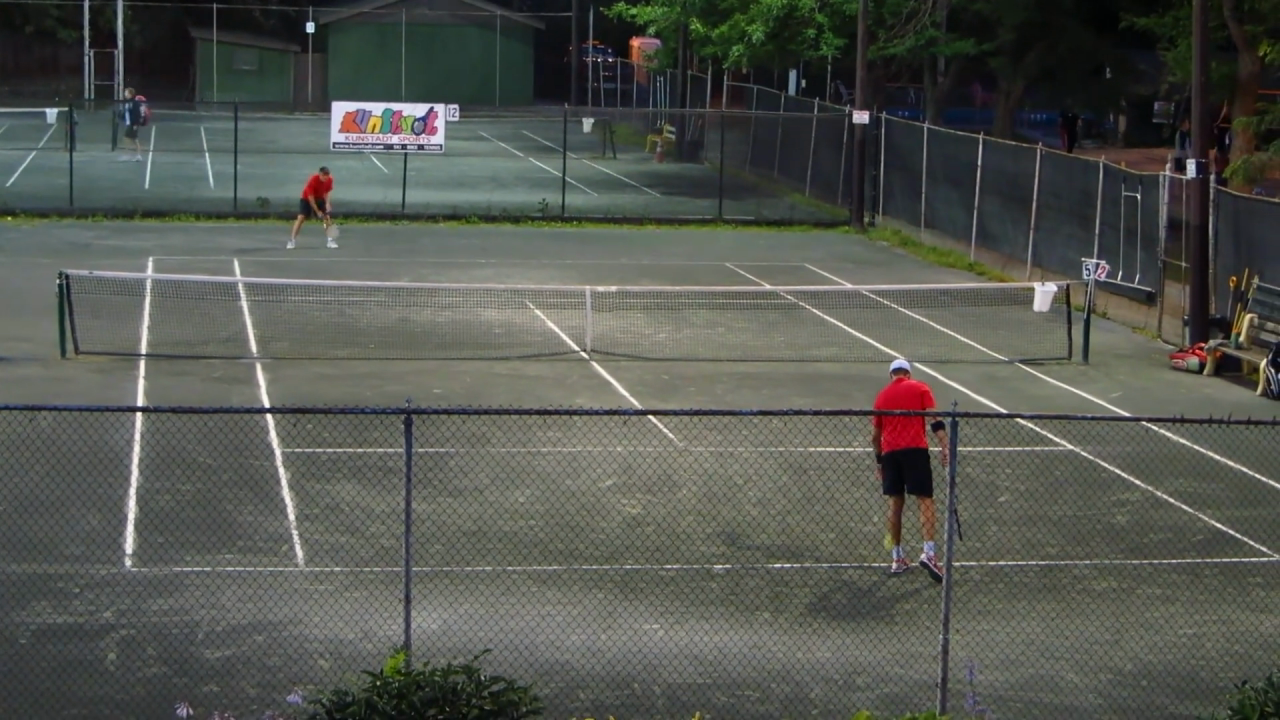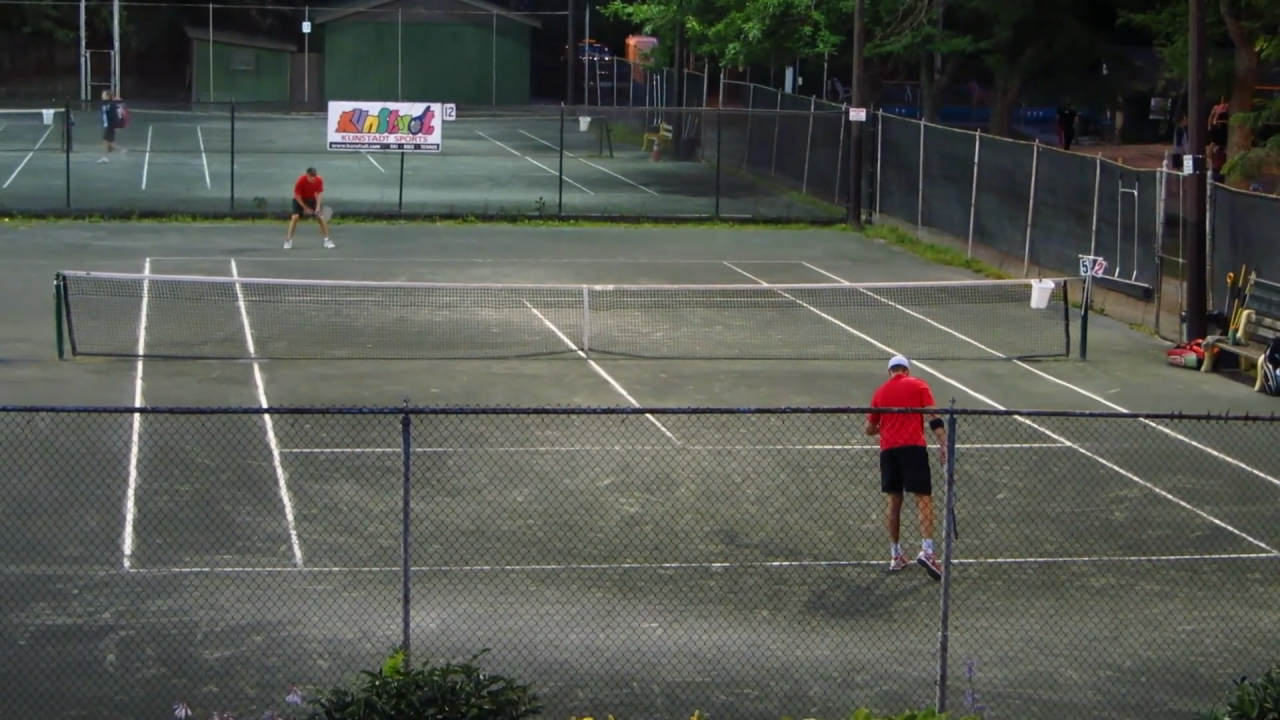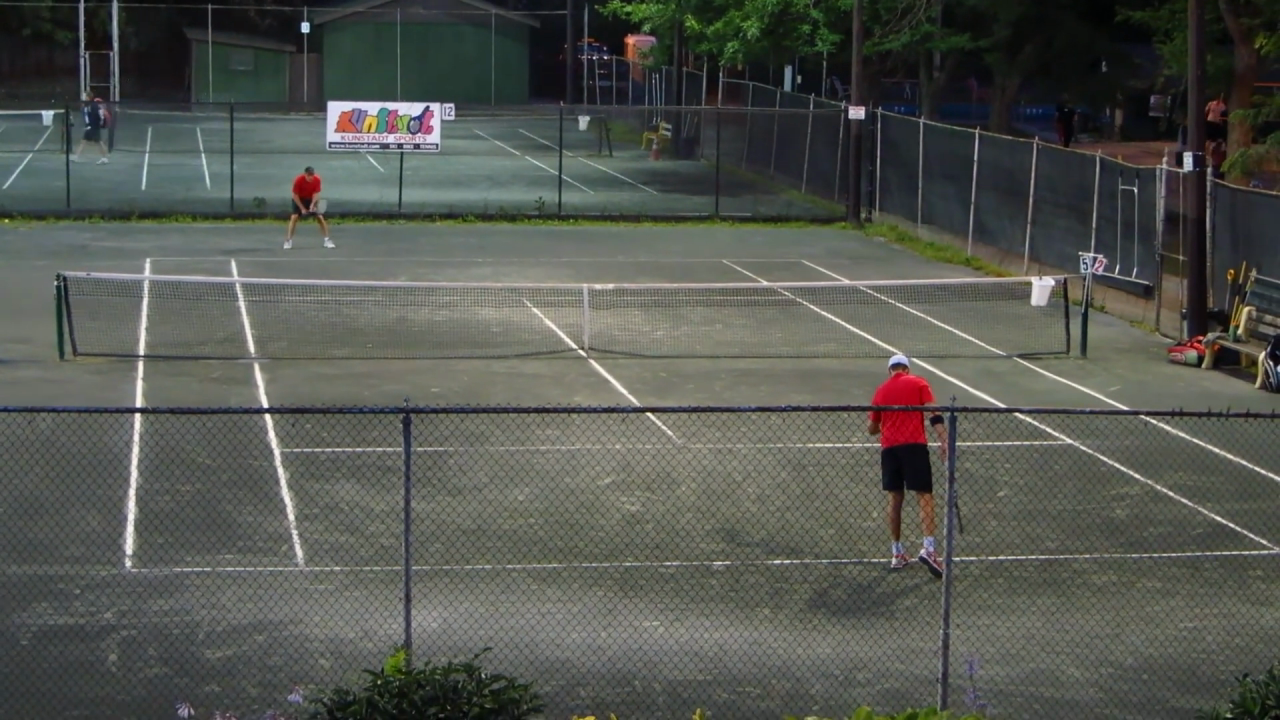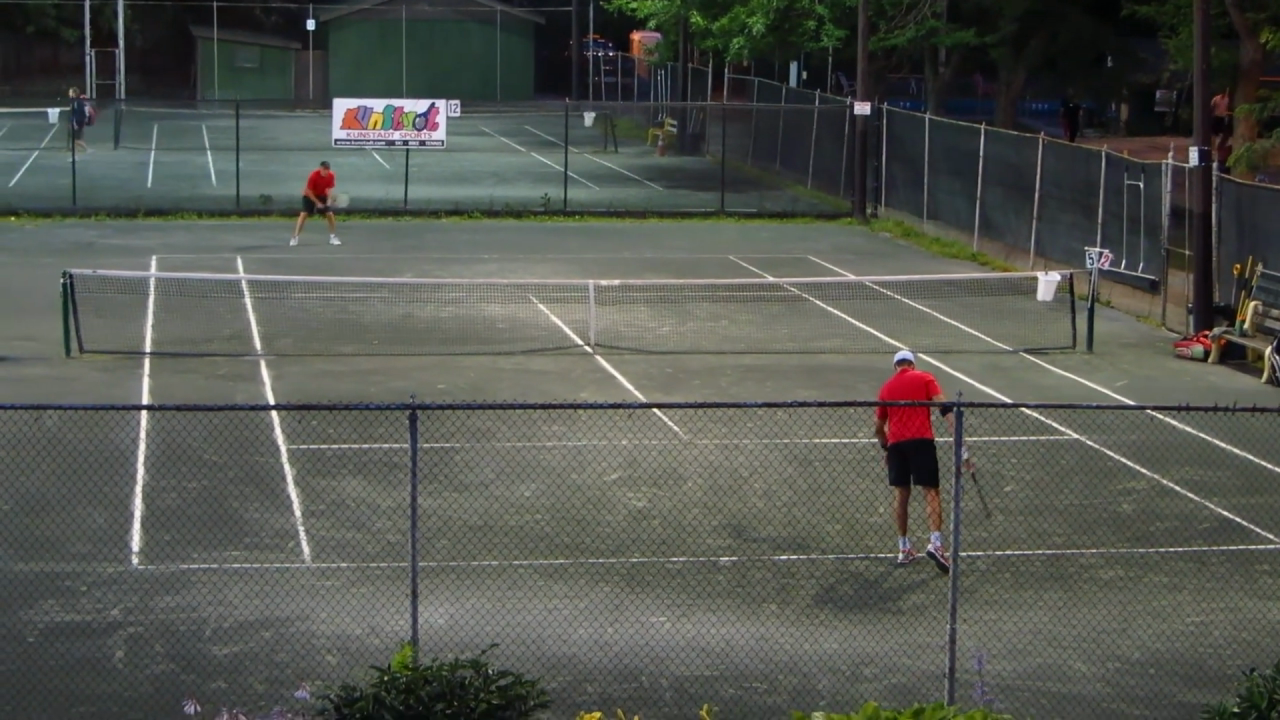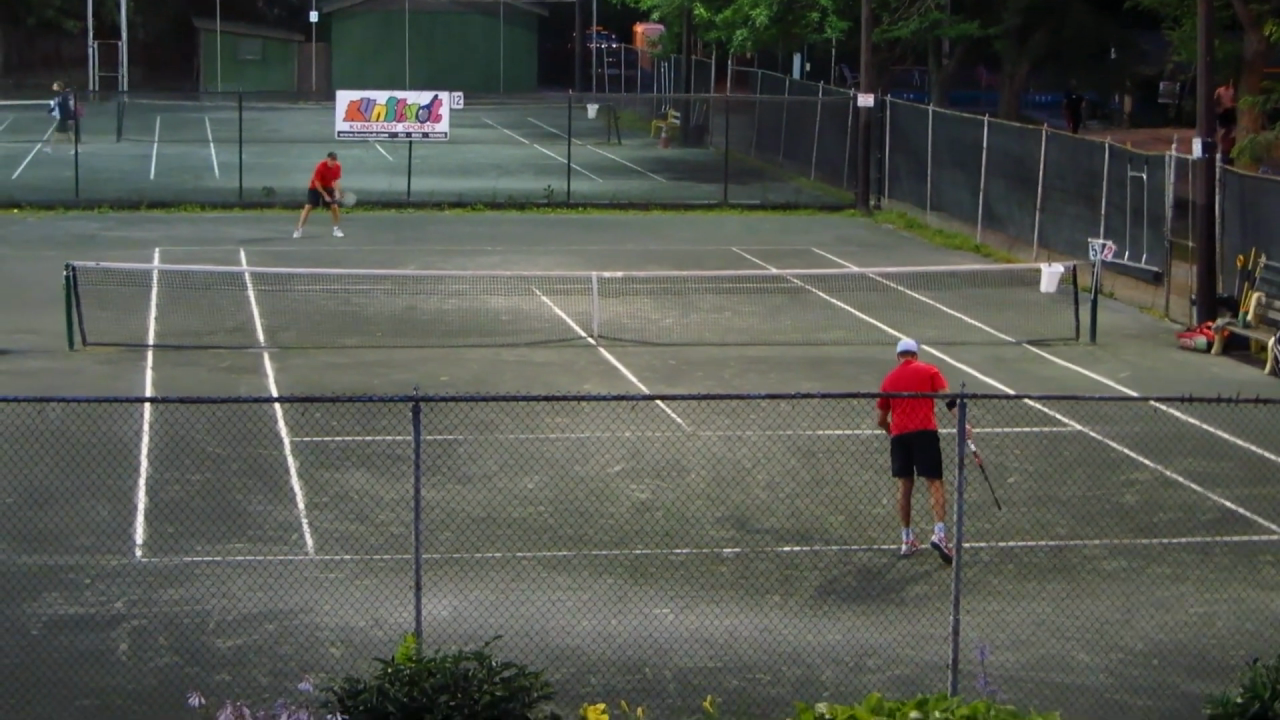
dt=0.3s
person 1, frame 1
left shoulder: (882, 396)
right shoulder: (920, 388)
left elbow: (876, 436)
right elbow: (935, 420)
left wrist: (879, 461)
right wrist: (945, 447)
left hip: (889, 453)
right hip: (915, 450)
left knee: (895, 504)
right knee: (925, 501)
left ankle: (897, 558)
right ankle: (928, 552)
person 1, frame 2
left shoulder: (880, 392)
right shoulder: (919, 385)
left elbow: (870, 429)
right elbow: (933, 417)
right wrist: (943, 445)
left hip: (888, 450)
right hip: (913, 447)
left knee: (894, 502)
right knee: (923, 499)
left ankle: (896, 556)
right ankle: (926, 550)
person 1, frame 3
left shoulder: (881, 391)
right shoulder: (918, 383)
left elbow: (872, 429)
right elbow: (933, 414)
right wrist: (943, 441)
left hip: (889, 448)
right hip: (914, 445)
left knee: (895, 500)
right knee: (924, 497)
left ankle: (897, 553)
right ankle: (928, 548)
person 1, frame 4
left shoulder: (886, 387)
right shoulder: (924, 378)
left elbow: (879, 428)
right elbow: (942, 404)
left wrist: (887, 448)
right wrist: (955, 429)
left hip: (896, 444)
right hip: (921, 440)
left knee: (901, 495)
right knee: (931, 492)
left ankle: (904, 548)
right ankle: (936, 542)
person 1, frame 5
left shoulder: (889, 379)
right shoulder: (929, 370)
left elbow: (881, 420)
right elbow: (947, 397)
left hip: (899, 435)
right hip: (924, 432)
left knee: (905, 487)
right knee: (935, 483)
left ankle: (907, 540)
right ankle: (939, 533)
